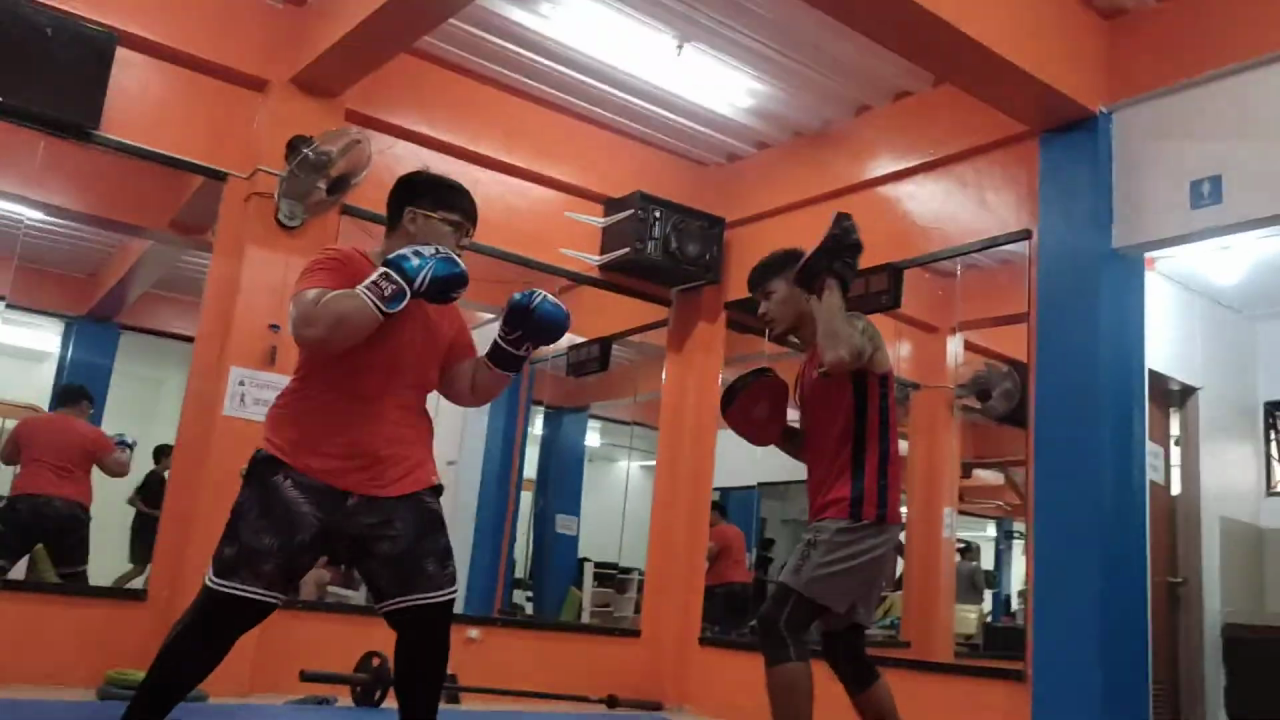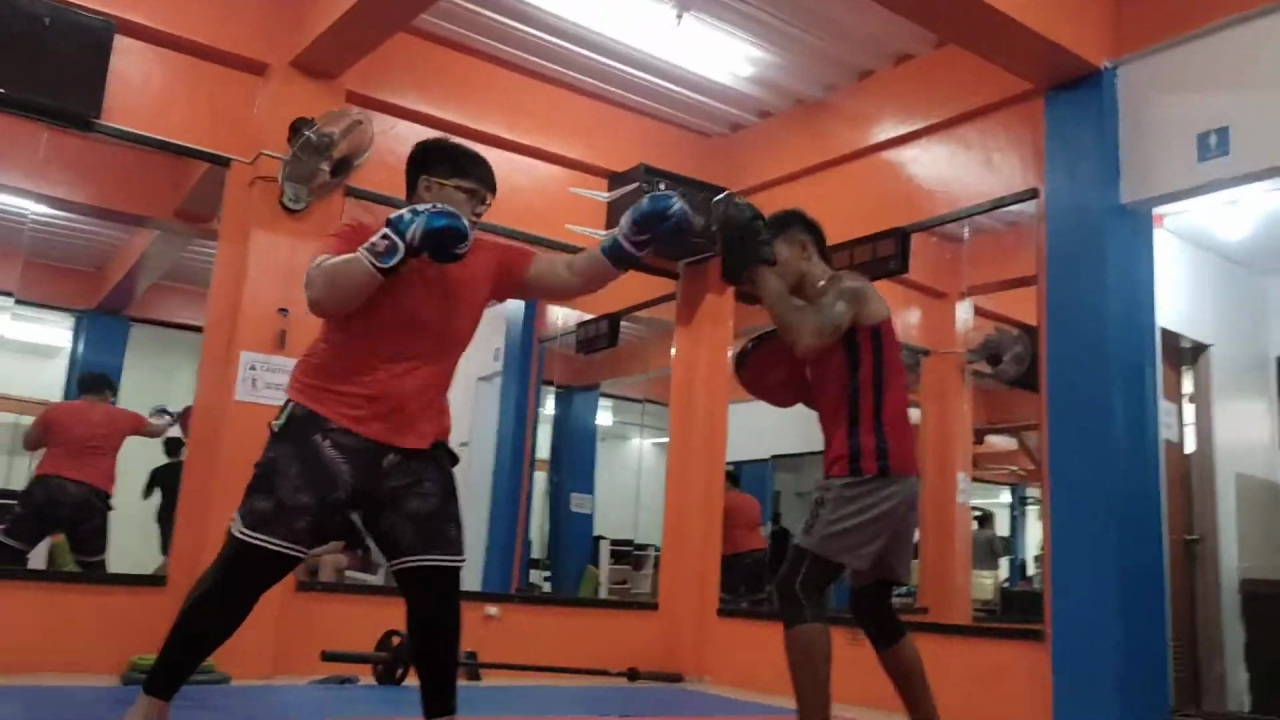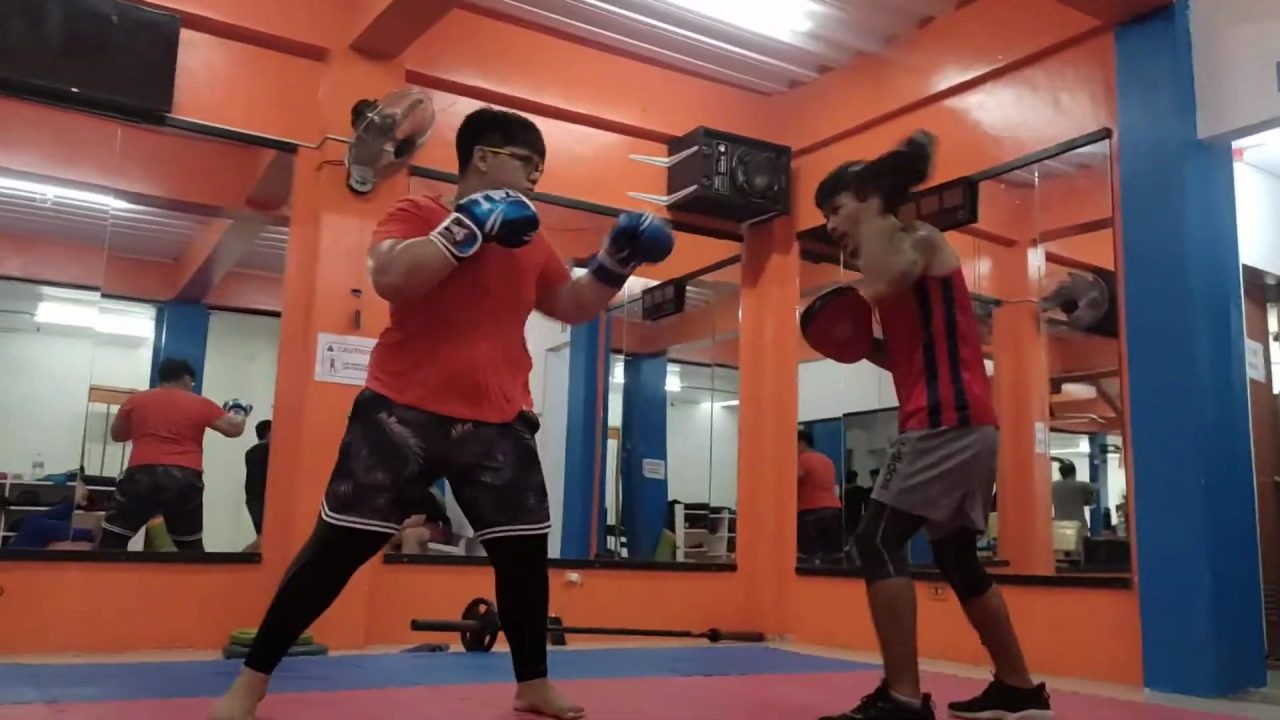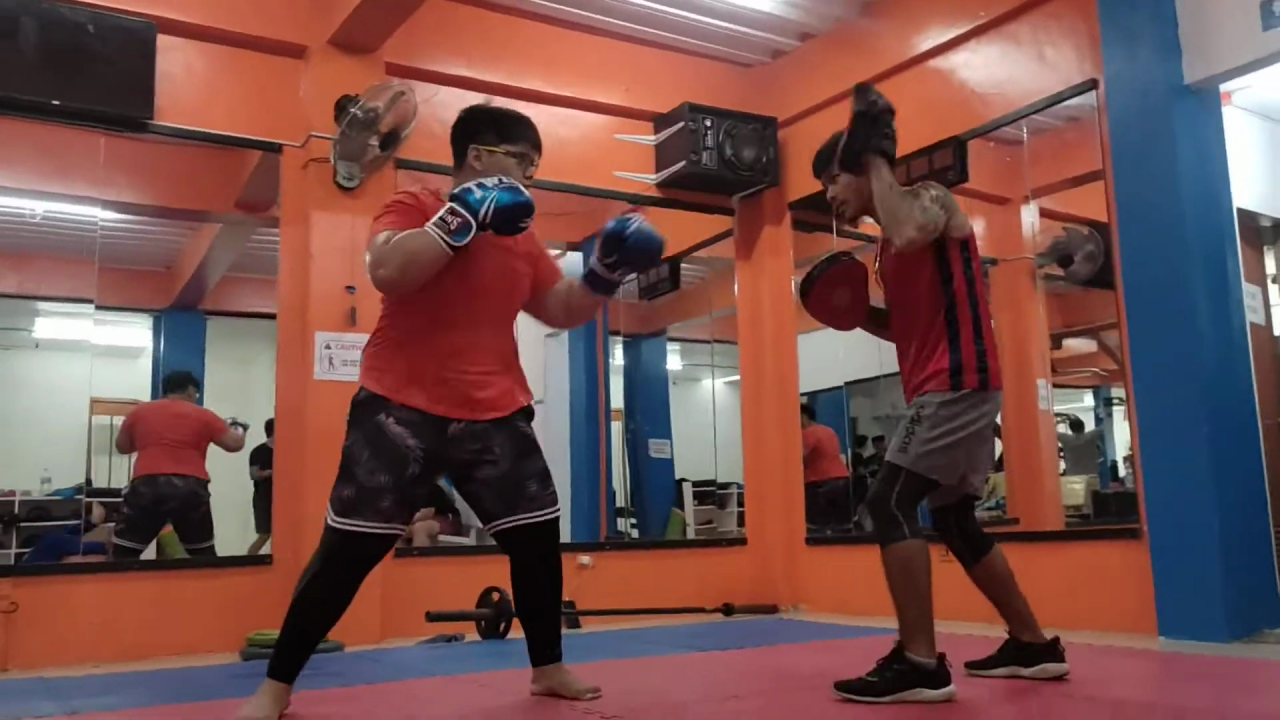
dt=0.3s
person 1, frame 1
left shoulder: (446, 310)
right shoulder: (340, 265)
left elbow: (471, 389)
right elbow: (313, 330)
left wrist: (517, 343)
right wrist: (398, 280)
left hip: (399, 492)
right hip: (299, 474)
left knee: (430, 618)
right knee: (226, 607)
person 1, frame 2
left shoulder: (487, 258)
right shoulder: (365, 234)
left elbow: (571, 275)
right elbow: (324, 296)
left wrist: (635, 236)
right wrist: (398, 238)
left hip: (416, 448)
right hip: (325, 429)
left knee: (435, 587)
right knee: (249, 566)
person 1, frame 3
left shoulder: (530, 244)
right shoulder: (418, 214)
left elbow: (577, 306)
right elbow: (391, 279)
left wrist: (620, 259)
right wrist: (468, 226)
left hip: (496, 422)
right hip: (406, 411)
left knee: (525, 552)
right knee: (340, 545)
person 1, frame 4
left shoulder: (523, 238)
right shoulder: (414, 206)
left elbow: (561, 312)
right elbow: (388, 272)
left wrist: (609, 262)
right wrist: (463, 216)
left hip: (496, 416)
right hip: (403, 410)
left knee: (538, 537)
right knee: (351, 547)
left ankle: (549, 669)
person 2, frame 1
left shoulder: (854, 330)
right shoulder: (812, 362)
left elbow: (837, 356)
left wrist: (831, 284)
left hip: (856, 517)
right hip: (852, 519)
left knee: (779, 624)
right knee: (843, 647)
person 2, frame 2
left shoulder: (846, 288)
right shoulder: (819, 308)
left elbow: (805, 341)
left wrist: (763, 267)
left hip: (865, 471)
right hip: (884, 475)
left knee: (796, 587)
right knee: (873, 608)
person 2, frame 3
left shoulder: (917, 238)
right shoulder: (894, 262)
left elbow: (878, 282)
left wrist: (874, 203)
left hip: (946, 422)
right hip: (960, 425)
left knee: (877, 541)
right knee: (957, 557)
person 2, frame 4
left shoulder: (929, 197)
right shoulder: (889, 241)
left elbow: (911, 236)
left wrist: (874, 163)
right wrist: (858, 312)
left hip: (959, 383)
right hip: (949, 387)
left knee: (891, 502)
right knee: (953, 520)
left ankle: (921, 665)
right ankle: (1032, 646)
person 3, frame 1
left shoulder: (27, 424)
right shoulder: (93, 435)
right elbow: (120, 469)
right wrist: (125, 447)
left hip: (25, 504)
right hip: (70, 511)
right knee: (74, 579)
person 3, frame 2
left shoulder: (55, 410)
right shoulder: (121, 417)
left elbow: (29, 443)
right elbow: (156, 428)
right wrist: (166, 418)
left hip: (47, 487)
right hip: (90, 497)
right knee: (93, 566)
person 3, frame 3
left shoulder: (135, 401)
right shoulder: (201, 404)
left elbow: (117, 435)
right elbow: (234, 429)
right wrist: (239, 411)
left hip: (143, 476)
right hip: (186, 480)
left knee: (111, 541)
right knee: (191, 547)
person 3, frame 4
left shoulder: (139, 412)
right shoulder: (203, 416)
left elbow: (122, 447)
right elbow: (235, 444)
right wrist: (239, 428)
left hip: (147, 486)
right hip: (191, 489)
left knee: (124, 554)
right knee: (204, 554)
